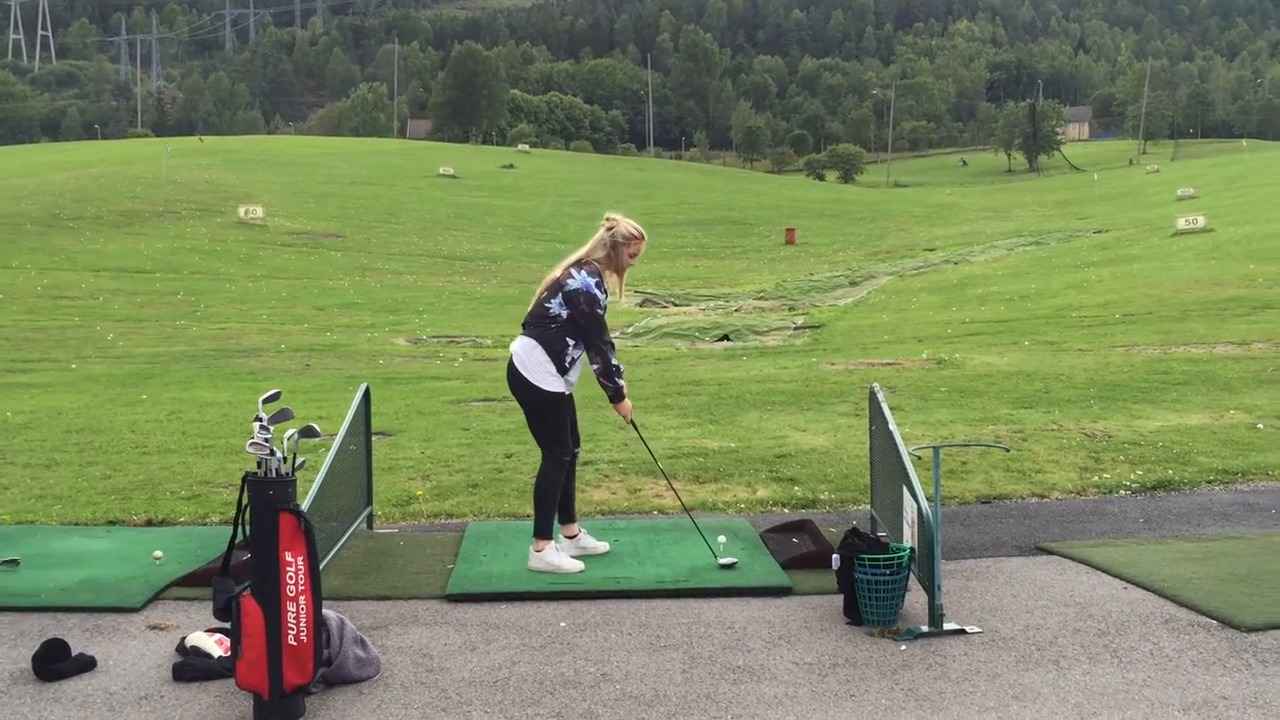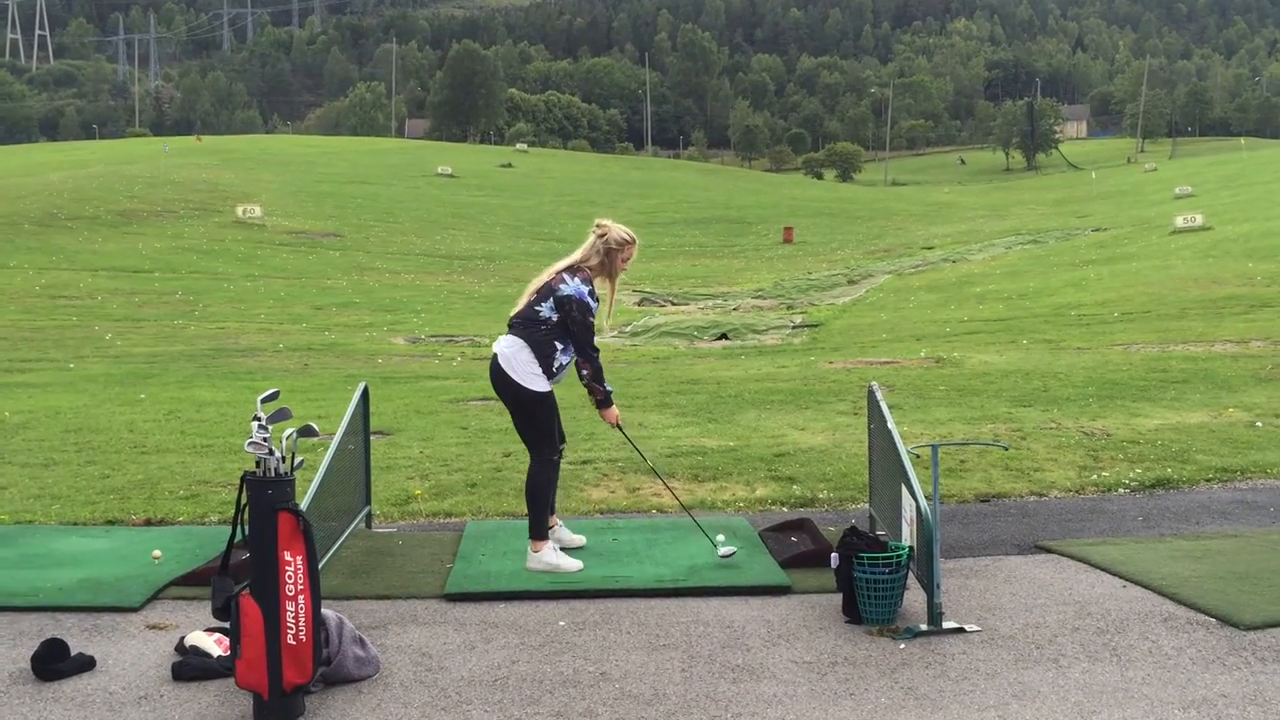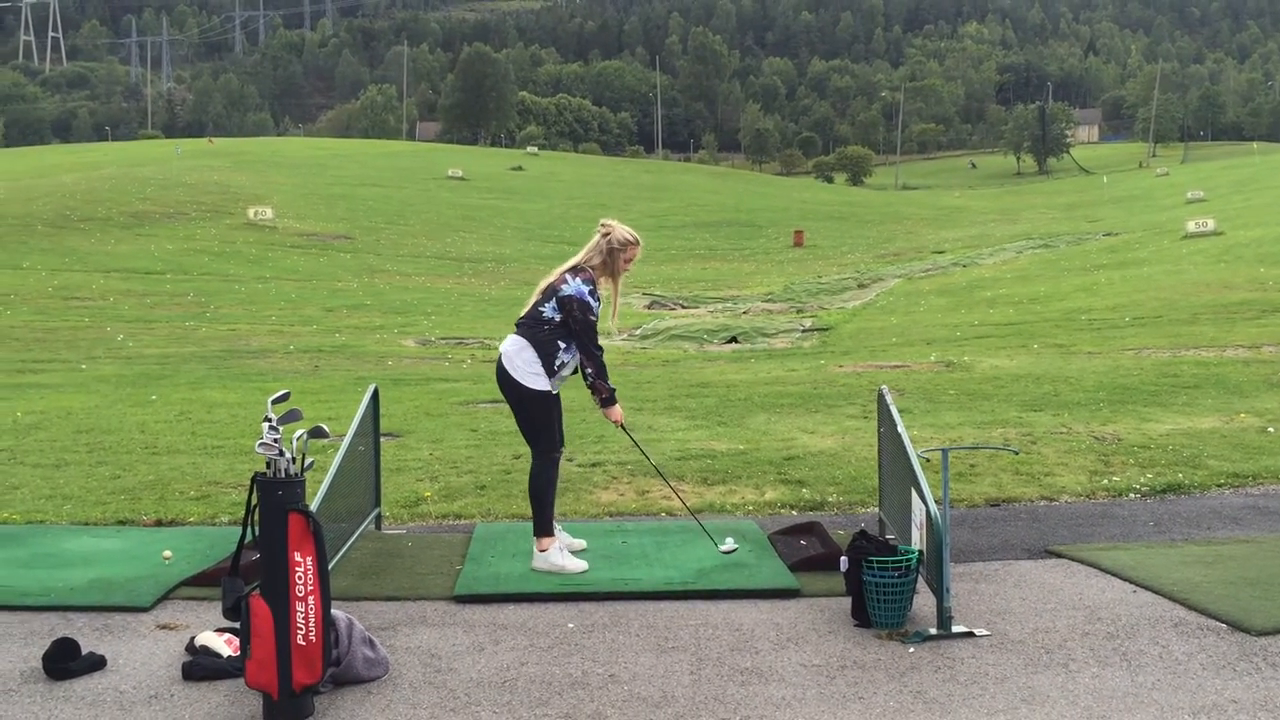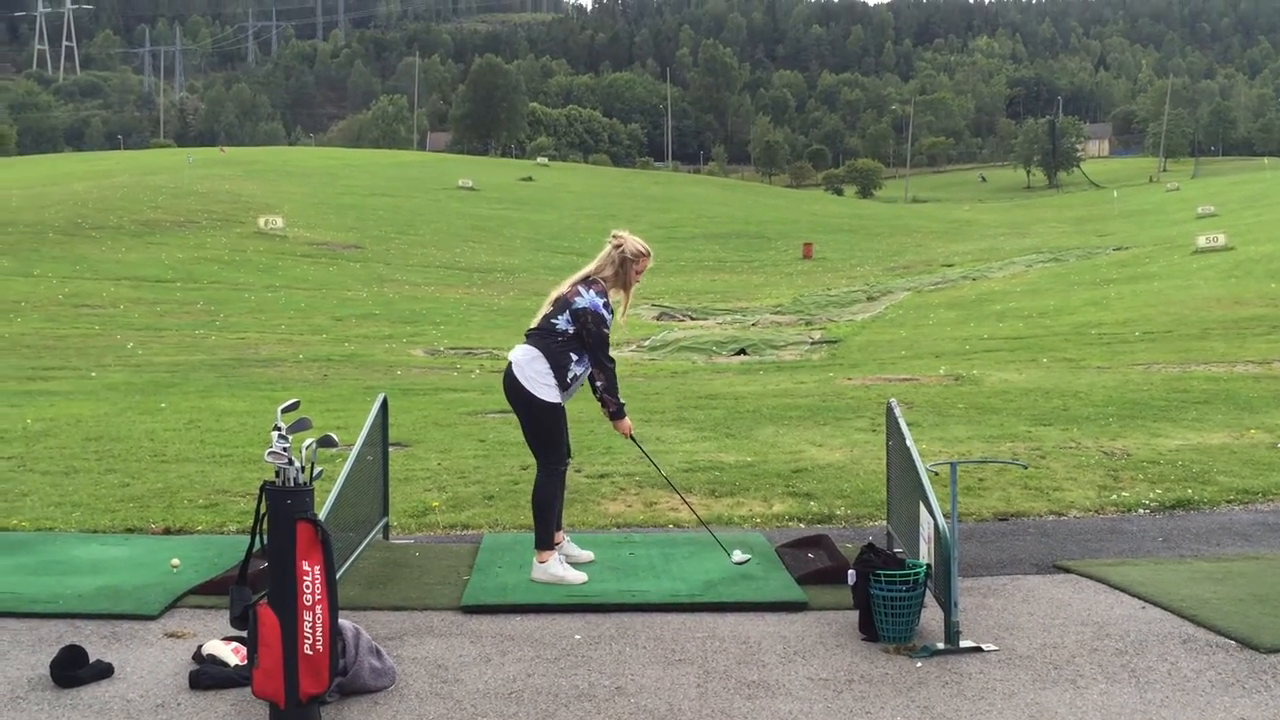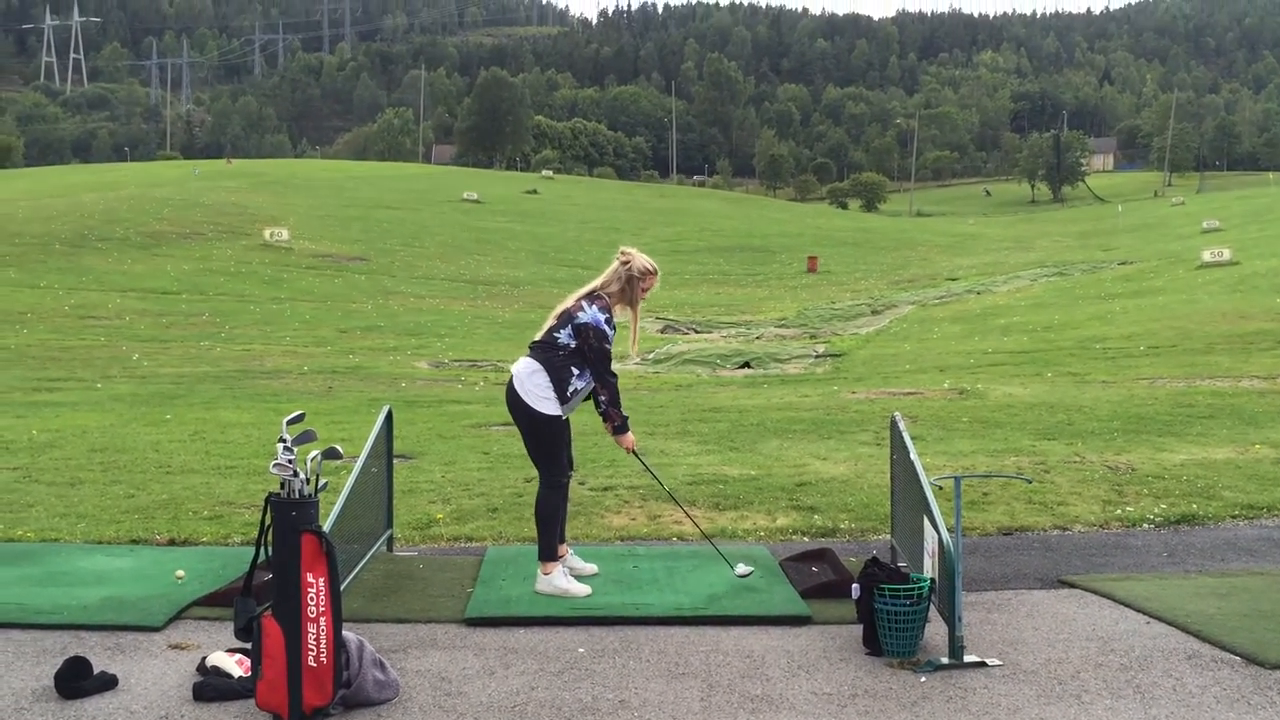
dt=0.4s
person 1, frame 1
left shoulder: (584, 274)
right shoulder: (587, 282)
left elbow: (598, 338)
right elbow: (595, 344)
left wrist: (617, 378)
right wrist: (617, 395)
left hip: (540, 370)
right hip: (537, 372)
left knee: (568, 450)
right knee: (557, 454)
left ankle: (571, 535)
right ankle: (541, 549)
person 1, frame 2
left shoulder: (572, 277)
right shoulder: (579, 289)
left elbow: (576, 346)
right elbow: (586, 351)
left wrist: (596, 393)
right wrist: (604, 401)
left hip: (516, 367)
right hip: (520, 371)
left knee: (553, 445)
right knee: (545, 453)
left ankle: (548, 525)
right ankle: (539, 549)
person 1, frame 3
left shoulder: (578, 279)
right shoulder: (579, 288)
left elbow: (580, 346)
right elbow: (589, 349)
left wrist: (598, 391)
right wrist: (608, 399)
left hip: (533, 370)
right hip: (524, 371)
left knee: (553, 449)
right knee: (545, 453)
left ankle: (548, 530)
right ankle: (544, 548)
person 1, frame 4
left shoulder: (588, 290)
right shoulder: (593, 301)
left elbow: (590, 358)
right elbow: (601, 360)
left wrist: (606, 402)
right wrist: (617, 412)
left hip: (532, 378)
right hip: (534, 382)
left knee: (559, 460)
right knee: (551, 465)
left ankle: (556, 541)
right ankle: (545, 560)
person 1, frame 5
left shoulder: (593, 306)
right shoulder: (596, 316)
left elbow: (593, 372)
right elbow: (603, 376)
left wrist: (608, 416)
right wrist: (620, 426)
left hip: (540, 393)
right hip: (535, 395)
left knee: (561, 473)
right knee: (554, 477)
left ankle: (560, 553)
right ankle: (549, 571)
